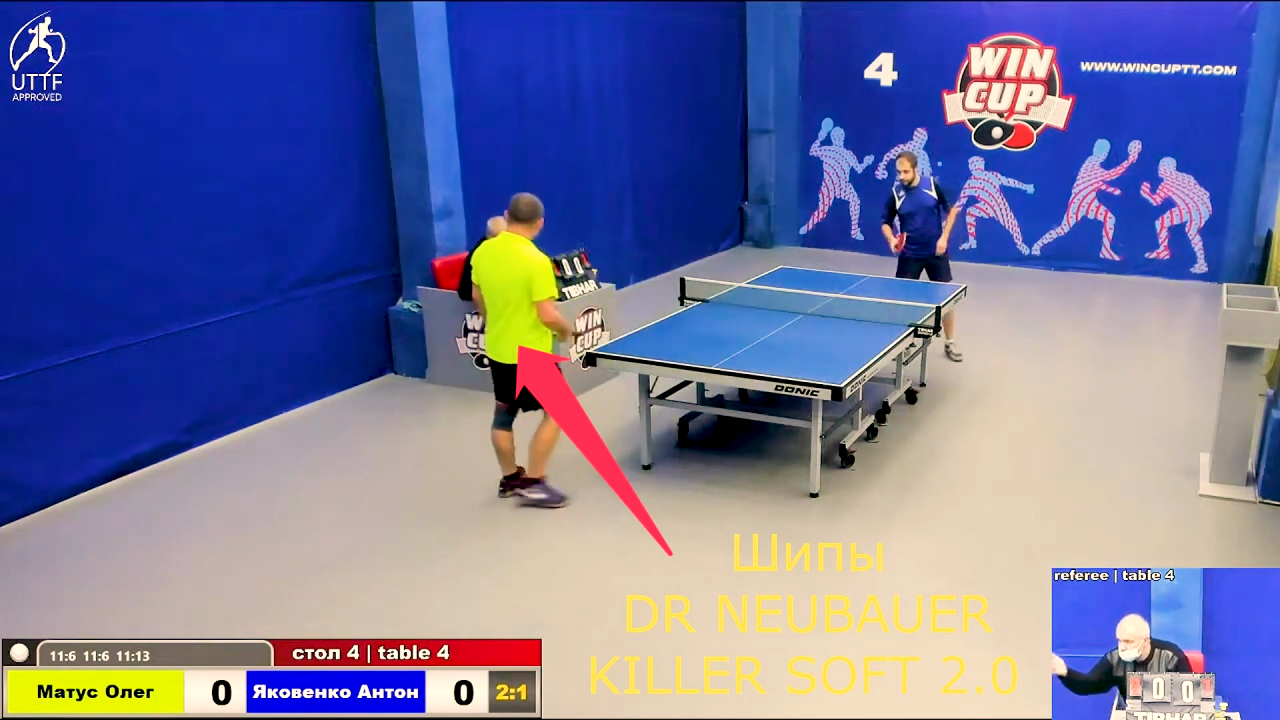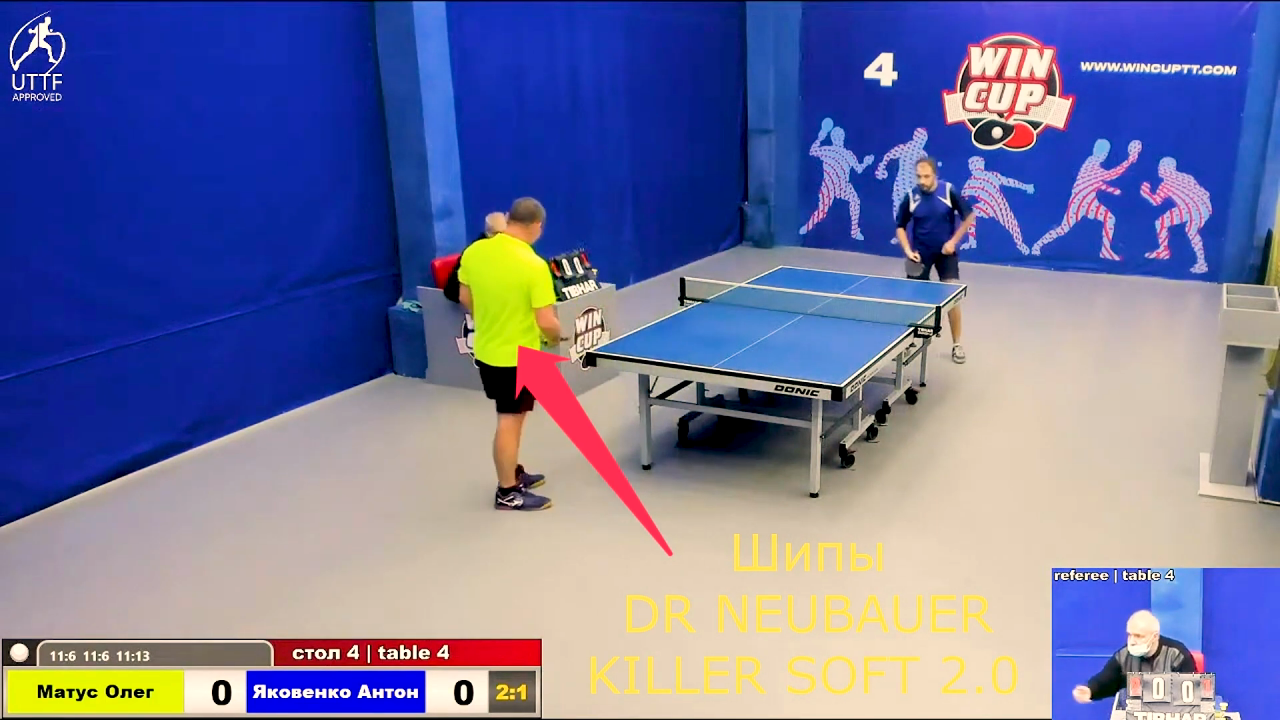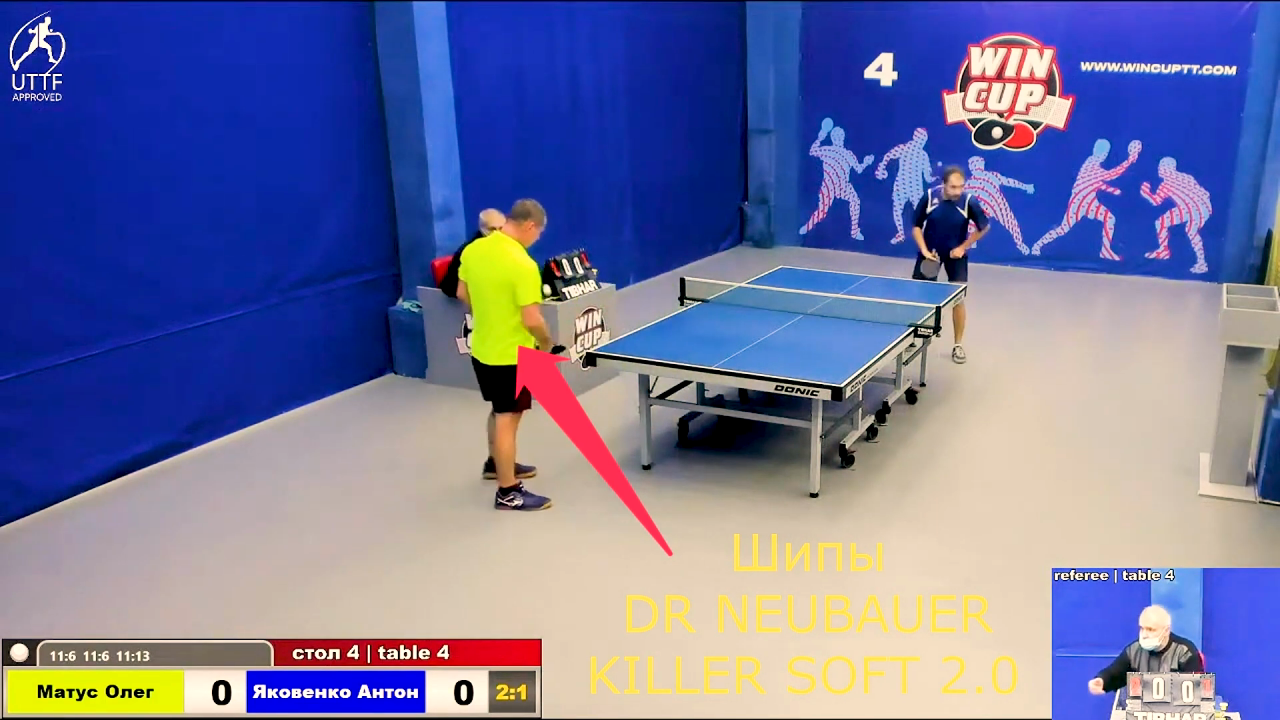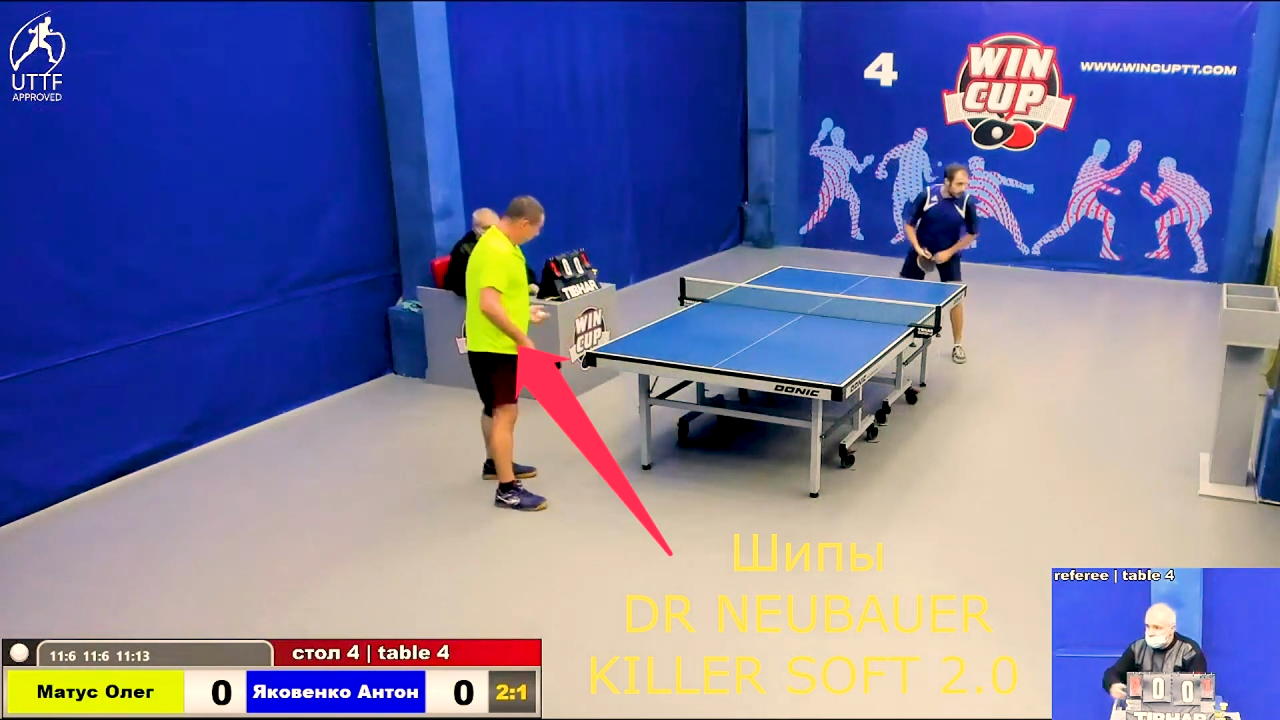
dt=0.3s
person 1, frame 1
left shoulder: (483, 252)
right shoulder: (536, 261)
right elbow: (548, 315)
right wrist: (566, 331)
left hip: (498, 351)
left knee: (503, 414)
right knee: (555, 415)
left ankle: (510, 478)
right ankle: (532, 483)
person 1, frame 2
left shoulder: (474, 251)
right shoulder: (534, 266)
left elbow: (465, 297)
right elbow: (547, 322)
right wrist: (555, 338)
left hip: (485, 352)
right hip: (515, 356)
left knee: (507, 416)
right knee: (511, 421)
left ankle: (511, 472)
right ankle: (508, 492)
person 1, frame 3
left shoulder: (474, 249)
right shoulder: (522, 265)
left elbow: (463, 293)
right elbow: (532, 320)
right wrist: (546, 342)
left hip: (482, 350)
right hip: (510, 355)
left knee: (499, 412)
right knee: (508, 420)
left ankle: (497, 463)
right ankle: (508, 492)
person 1, frame 4
left shoulder: (507, 245)
right shoulder: (496, 251)
right elbow: (488, 304)
left wrist: (527, 312)
right wrist: (521, 337)
left hip: (503, 345)
right hip: (493, 347)
left knee: (496, 408)
right knee: (506, 414)
left ankle: (498, 463)
right ankle: (508, 485)
person 2, frame 1
left shoulder: (932, 185)
right shoulder: (895, 193)
left elbow: (951, 210)
right elbow: (886, 223)
left wrist: (944, 237)
right wrist: (892, 239)
left hip: (936, 251)
right hip: (910, 254)
left ankle: (950, 342)
person 2, frame 2
left shoulder: (950, 192)
right shoulder: (911, 196)
left elbow: (969, 217)
right elbow: (900, 227)
left wrist: (954, 241)
right wrist: (907, 250)
left hip: (945, 250)
right hip: (920, 253)
left ankle: (957, 344)
person 2, frame 3
left shoulder: (969, 202)
right shoulder: (929, 197)
left elbow: (984, 227)
right elbow: (916, 226)
left wrist: (963, 247)
right wrist: (924, 250)
left hip: (955, 253)
right hip: (931, 252)
left ankle: (958, 345)
person 2, frame 4
left shoulder: (967, 203)
right shoulder: (927, 195)
left elbow: (971, 236)
right elbow: (908, 223)
left wrist: (948, 253)
right wrist: (917, 248)
left hip: (948, 254)
right hip: (921, 252)
left ankle: (958, 345)
